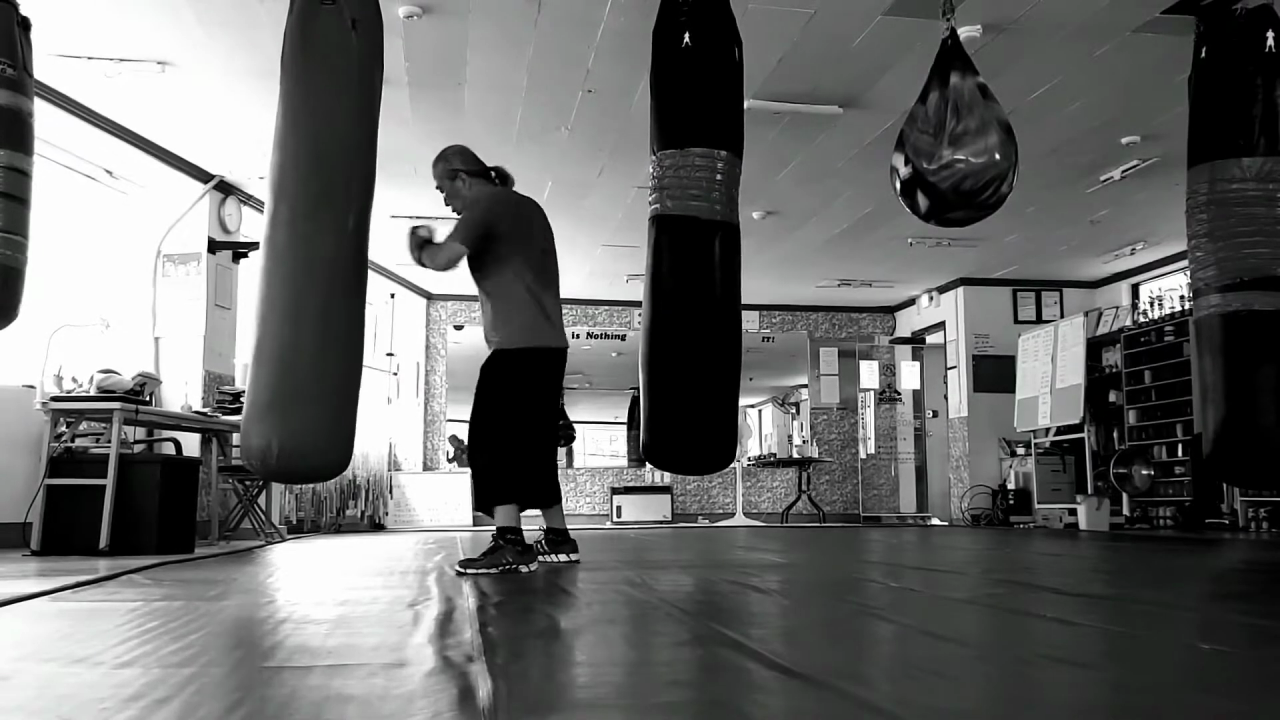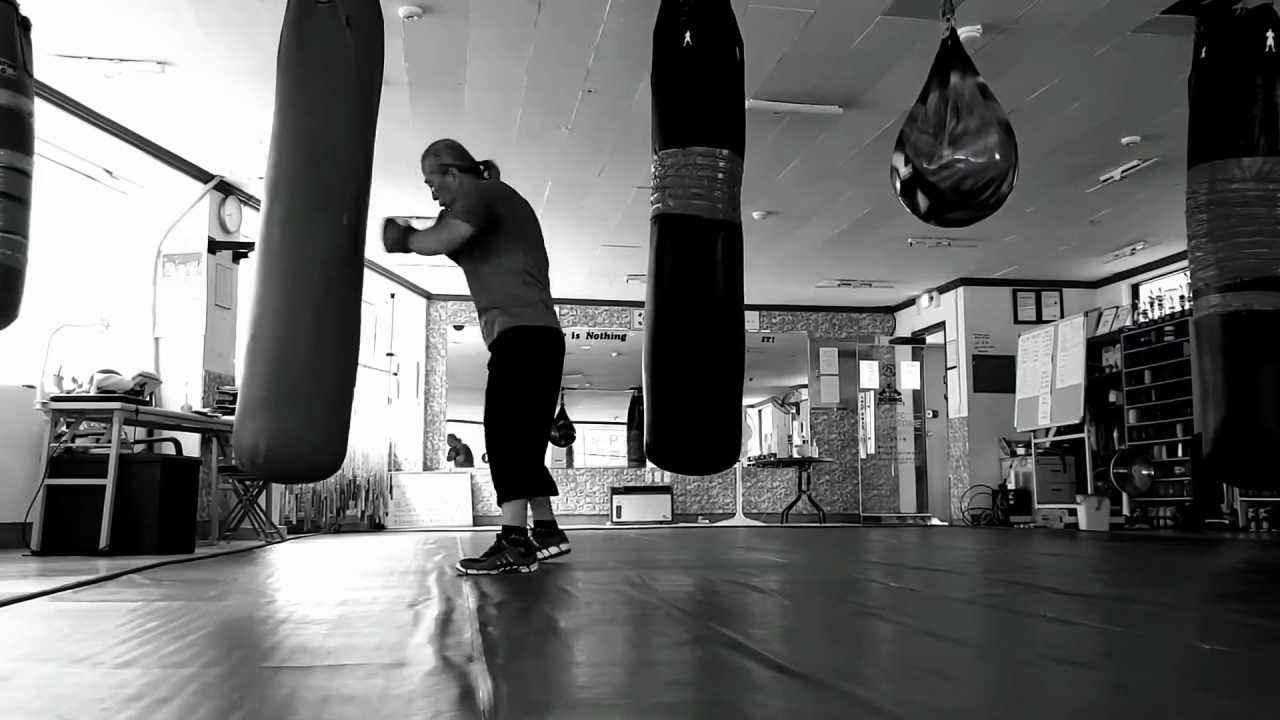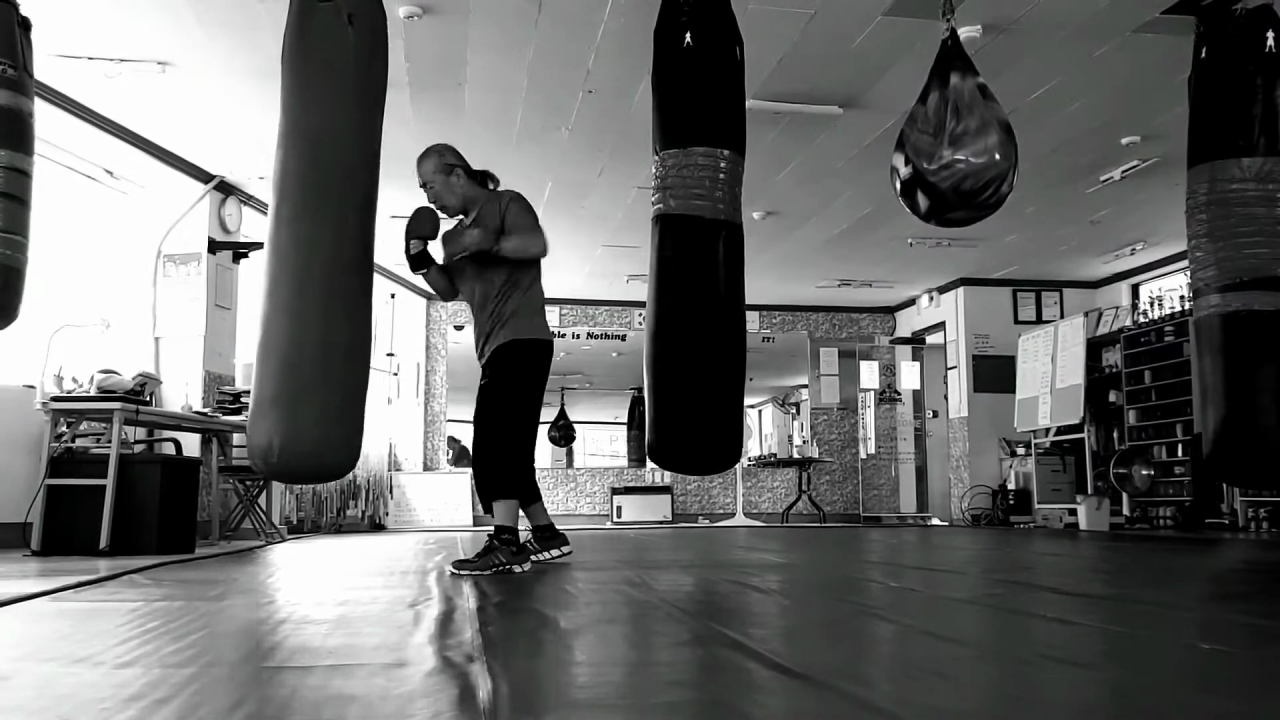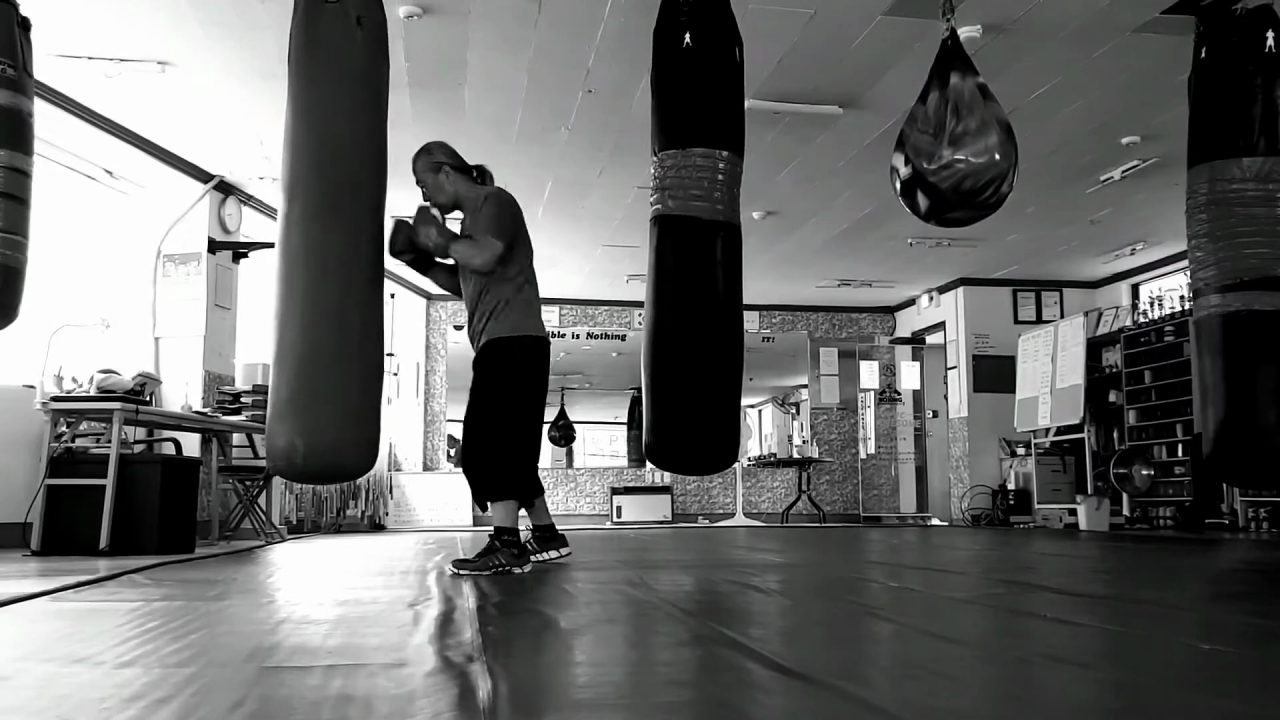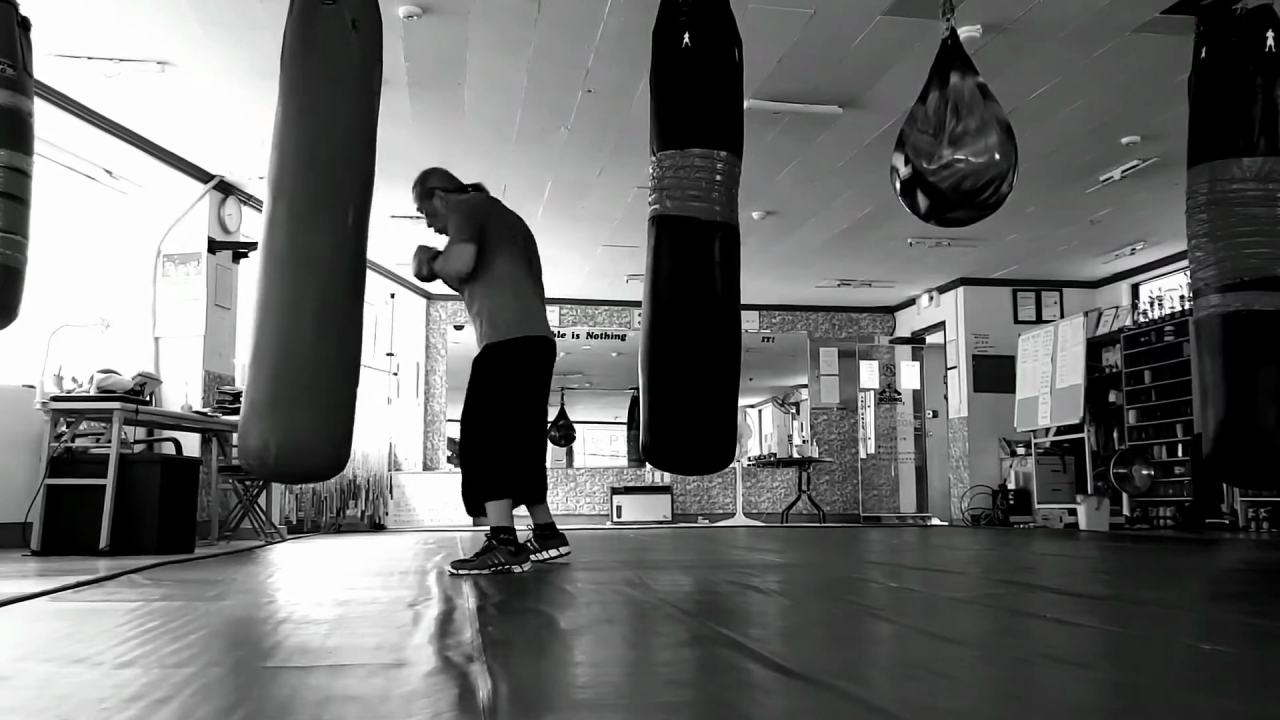
dt=0.5s
person 1, frame 1
left shoulder: (488, 207)
right shoulder: (527, 210)
left elbow: (443, 260)
left wrist: (421, 248)
right wrist: (472, 252)
left hip: (518, 347)
right hip: (549, 346)
left knee: (490, 440)
right knee: (534, 444)
left ankle: (509, 542)
right ankle: (558, 538)
person 1, frame 2
left shoulder: (482, 192)
right shoulder: (508, 201)
left elbow: (448, 237)
left wrist: (405, 237)
right wrist: (433, 240)
left hip: (520, 333)
right hip: (537, 335)
left knee: (506, 435)
right knee: (521, 436)
left ankle: (515, 540)
right ankle: (545, 532)
person 1, frame 3
left shoulder: (508, 203)
right shoulder: (464, 228)
left elbow: (537, 246)
right elbow: (448, 290)
left wrist: (485, 245)
right wrist: (420, 257)
left hip: (520, 343)
right hip: (502, 349)
left knee: (496, 438)
right knee: (507, 444)
left ankle: (505, 544)
right ankle: (546, 535)
person 1, frame 4
left shoulder: (493, 200)
right shoulder: (478, 213)
left elbow: (484, 258)
right elbow: (456, 282)
left wrist: (442, 241)
right wrist: (415, 255)
left hip: (510, 342)
right hip: (517, 344)
left knee: (487, 438)
right knee: (512, 442)
left ankle: (506, 544)
right ankle: (545, 535)
person 1, frame 5
left shoulder: (466, 206)
right shoulder: (508, 221)
left elbow: (461, 261)
left wrist: (431, 265)
right wrist: (444, 272)
left hip: (508, 343)
right hip: (533, 342)
left knee: (481, 439)
right knee: (520, 442)
left ankle: (504, 543)
right ankle: (547, 534)
